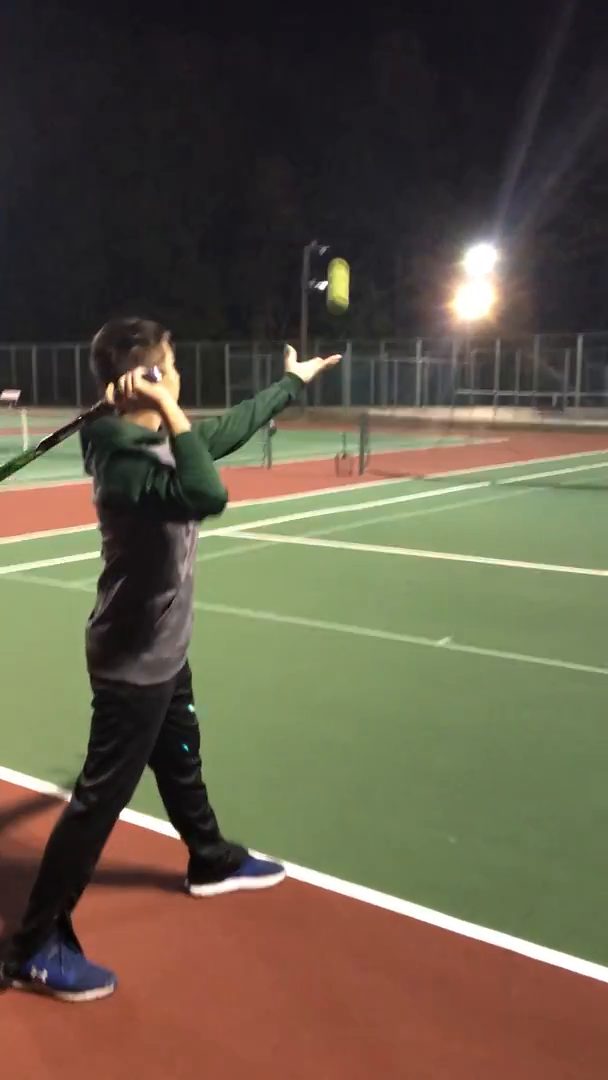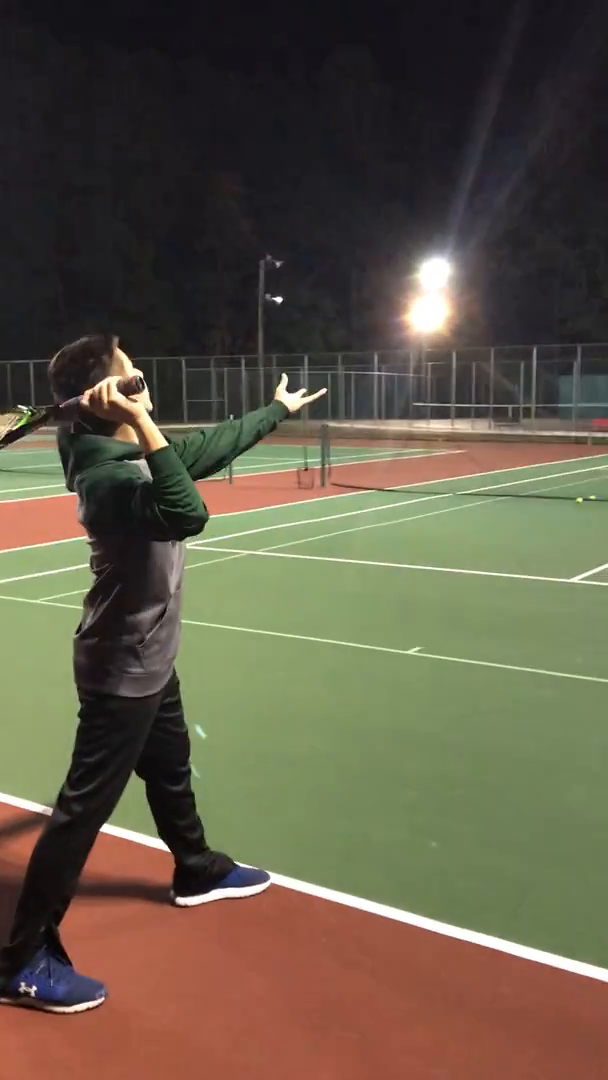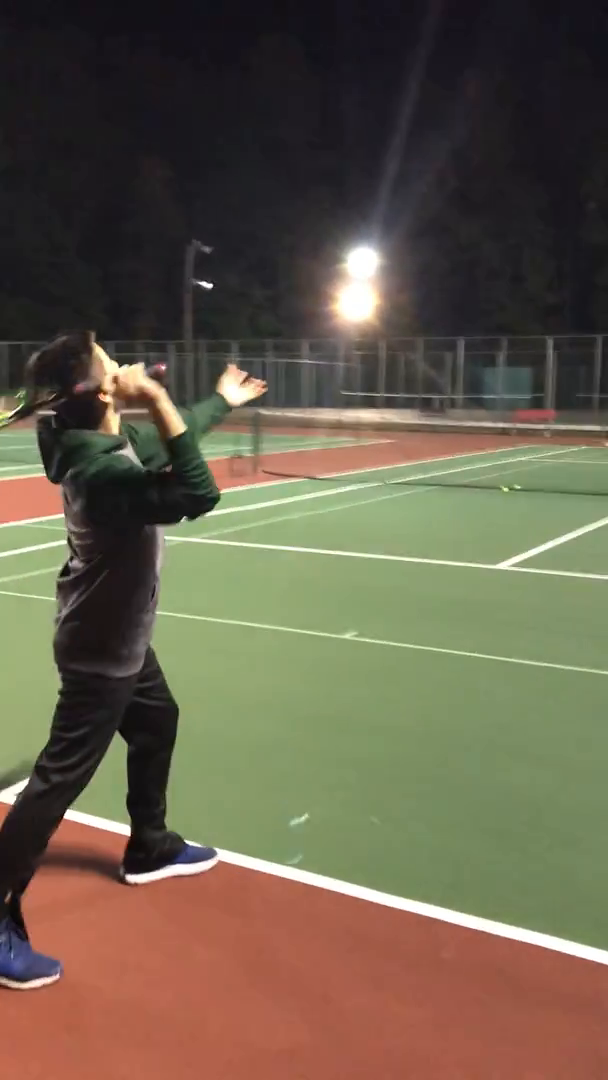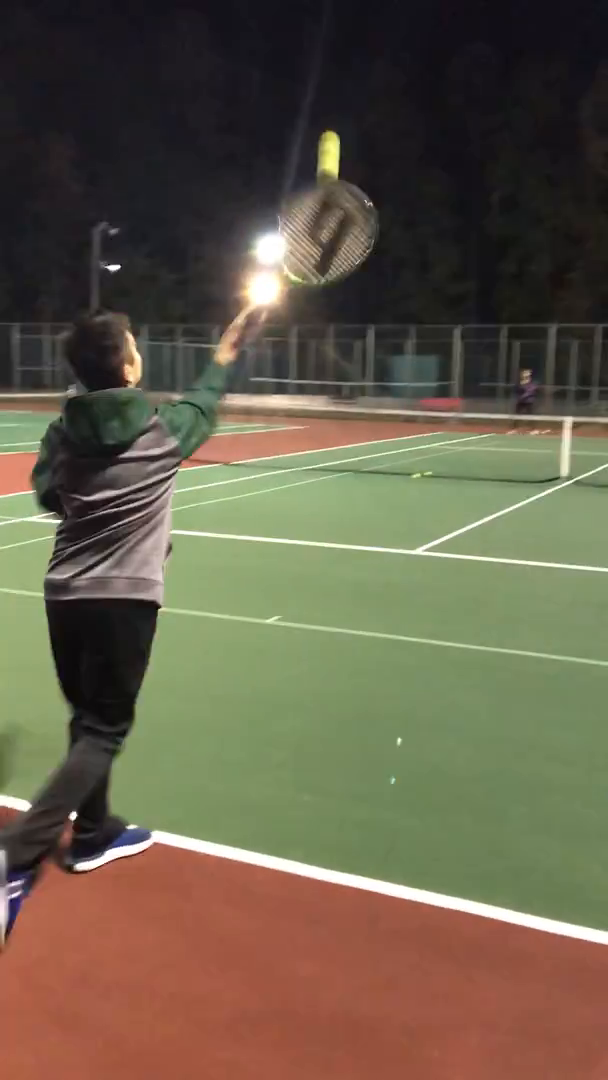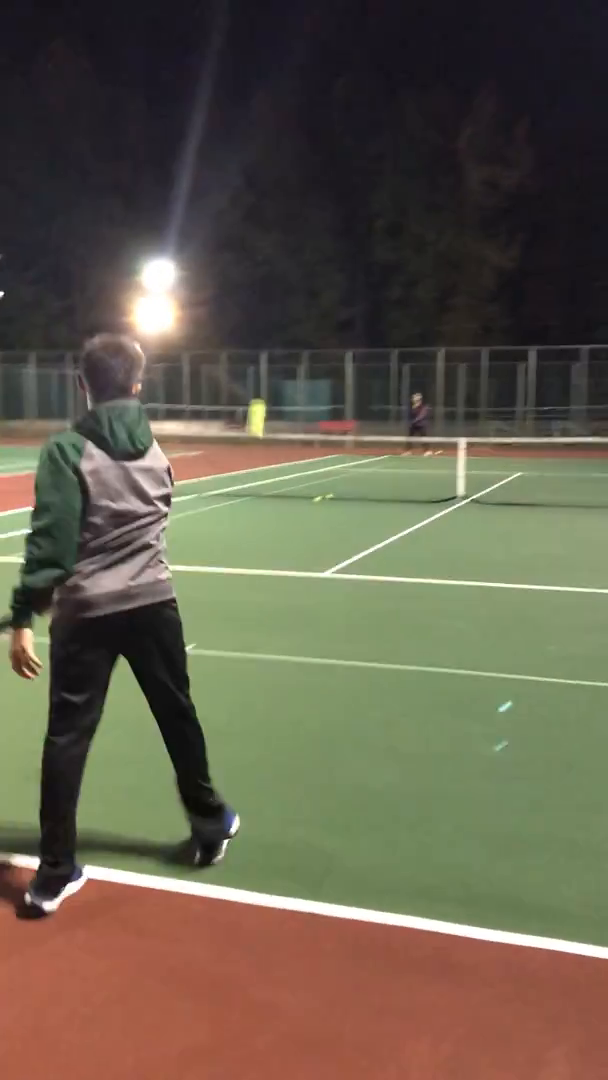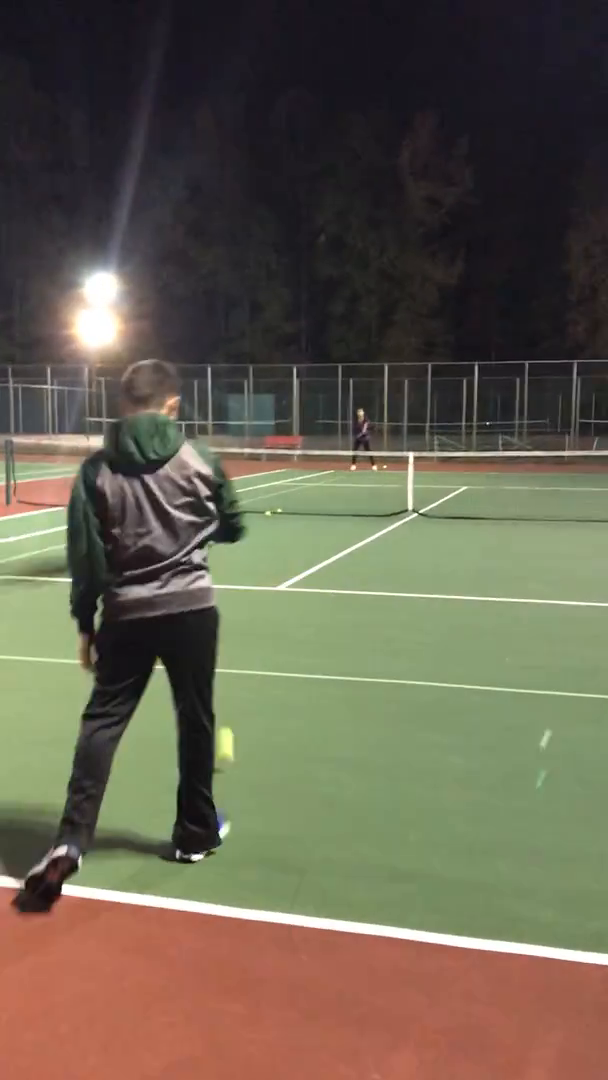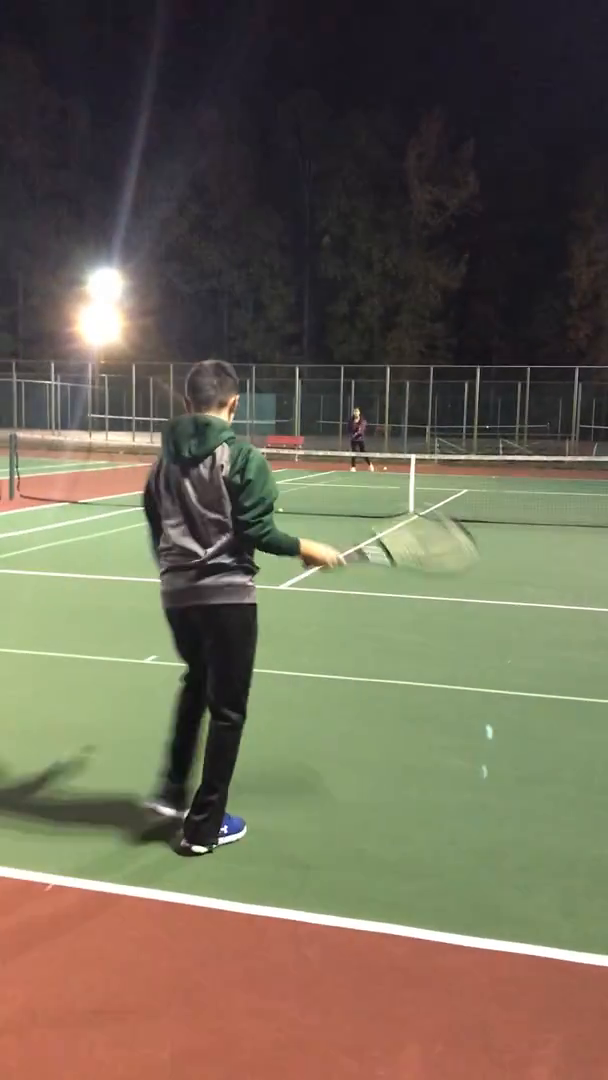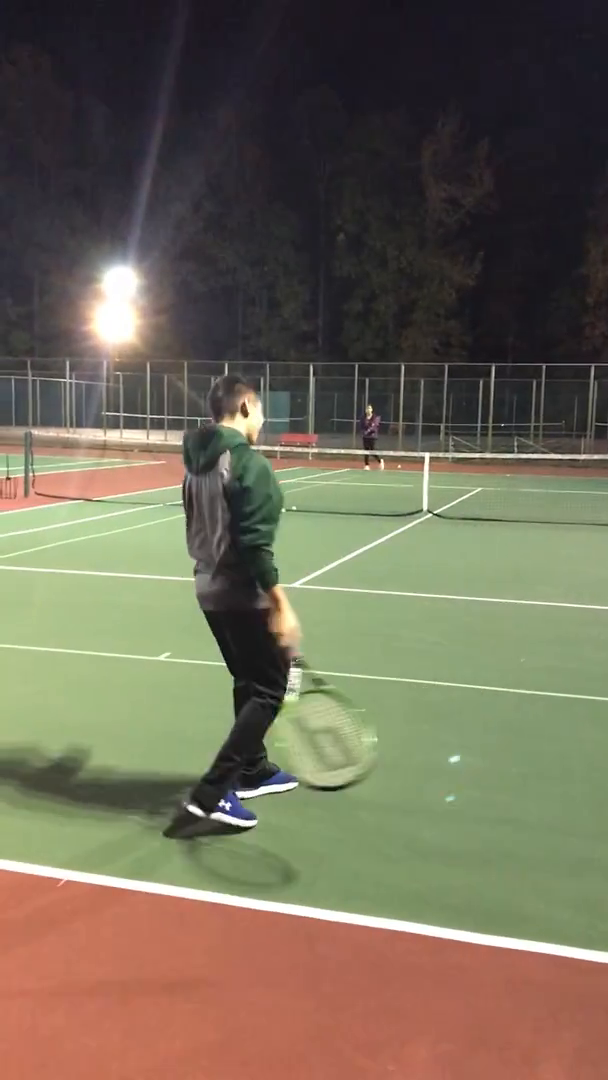
dt=0.3s
person 1, frame 1
left shoulder: (153, 441)
right shoulder: (124, 464)
left elbow: (229, 427)
right elbow: (206, 497)
left wrist: (289, 381)
right wrist: (170, 410)
left hip: (161, 648)
right hip: (132, 658)
left knee: (180, 759)
right knee: (102, 794)
left ankle: (211, 859)
person 1, frame 2
left shoulder: (131, 454)
right shoulder: (108, 480)
left elbow: (210, 448)
right elbow: (187, 516)
left wrist: (275, 411)
right wrist: (143, 423)
left hip: (148, 657)
right hip: (120, 669)
left knee: (170, 762)
right knee: (86, 805)
left ankle: (197, 870)
person 1, frame 3
left shoulder: (106, 445)
right shoulder: (102, 472)
left elbow: (168, 442)
right elbow: (197, 495)
left wrist: (220, 402)
right wrist: (157, 402)
left hip: (118, 636)
right hip: (101, 647)
left knee: (157, 724)
right knee: (60, 778)
left ankle: (150, 846)
person 1, frame 4
left shoulder: (64, 432)
right shoulder: (164, 427)
right elbow: (203, 403)
right wrist: (227, 349)
left hip: (66, 593)
right hip: (127, 600)
left knee: (93, 719)
right knee: (103, 729)
left ankle: (96, 830)
person 1, frame 5
left shoulder: (66, 451)
right shoulder: (154, 451)
left elbow: (49, 543)
left wrist: (22, 621)
left hip: (84, 613)
right hip: (150, 601)
left knee: (68, 733)
right knee: (177, 713)
left ankle: (56, 869)
right ankle: (208, 825)
person 1, frame 6
left shoulder: (96, 469)
right shoulder: (198, 461)
left elbow: (84, 557)
right elbow: (230, 527)
left wrist: (86, 627)
left hip: (127, 613)
right hip: (190, 608)
left knee: (102, 721)
right knee: (196, 719)
left ankle: (68, 842)
right ankle: (196, 832)
person 1, frame 7
left shoulder: (163, 461)
right shoulder: (242, 457)
right elbow: (257, 531)
right wrist: (308, 550)
left hip: (176, 594)
right hip: (226, 596)
left knee: (197, 687)
right knee: (227, 707)
left ankle: (173, 791)
right ankle: (204, 824)
person 1, frame 8
left shoulder: (201, 462)
right shoulder: (249, 464)
right elbow: (257, 544)
right wrist: (280, 604)
left hip: (215, 592)
right hip: (244, 596)
left knee: (253, 687)
right knee: (269, 690)
left ankle: (252, 769)
right ankle: (211, 792)
